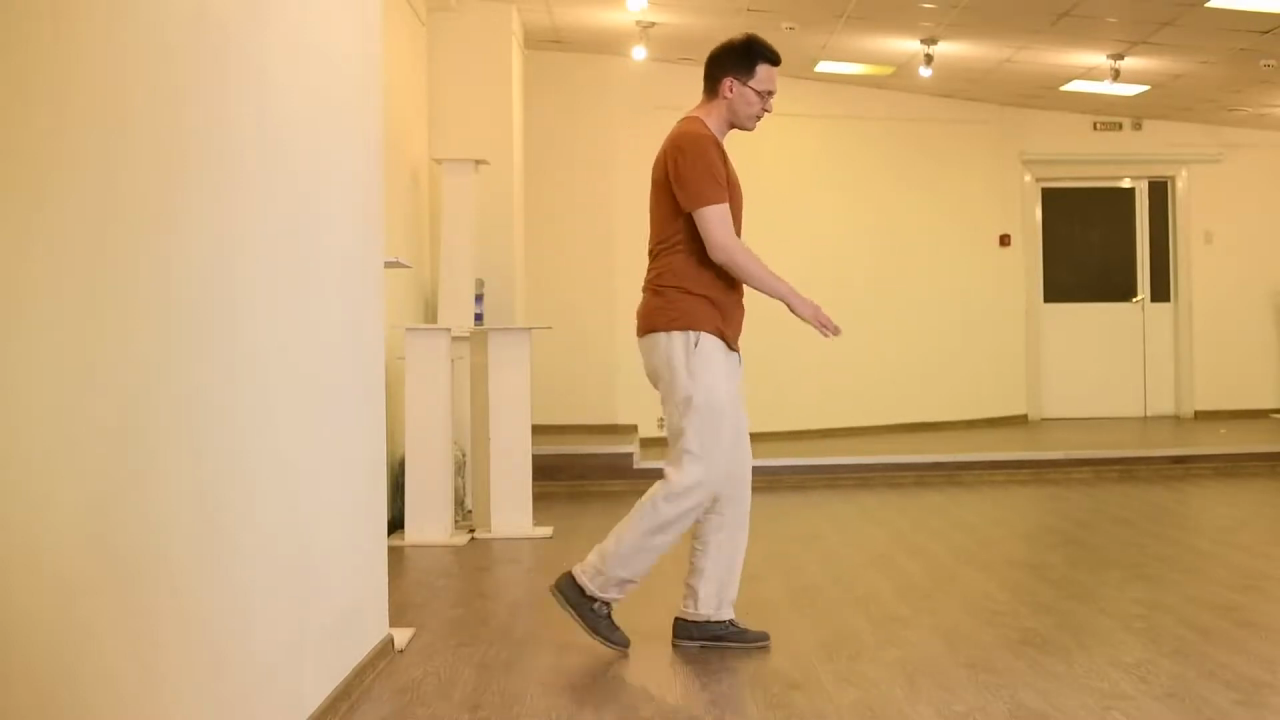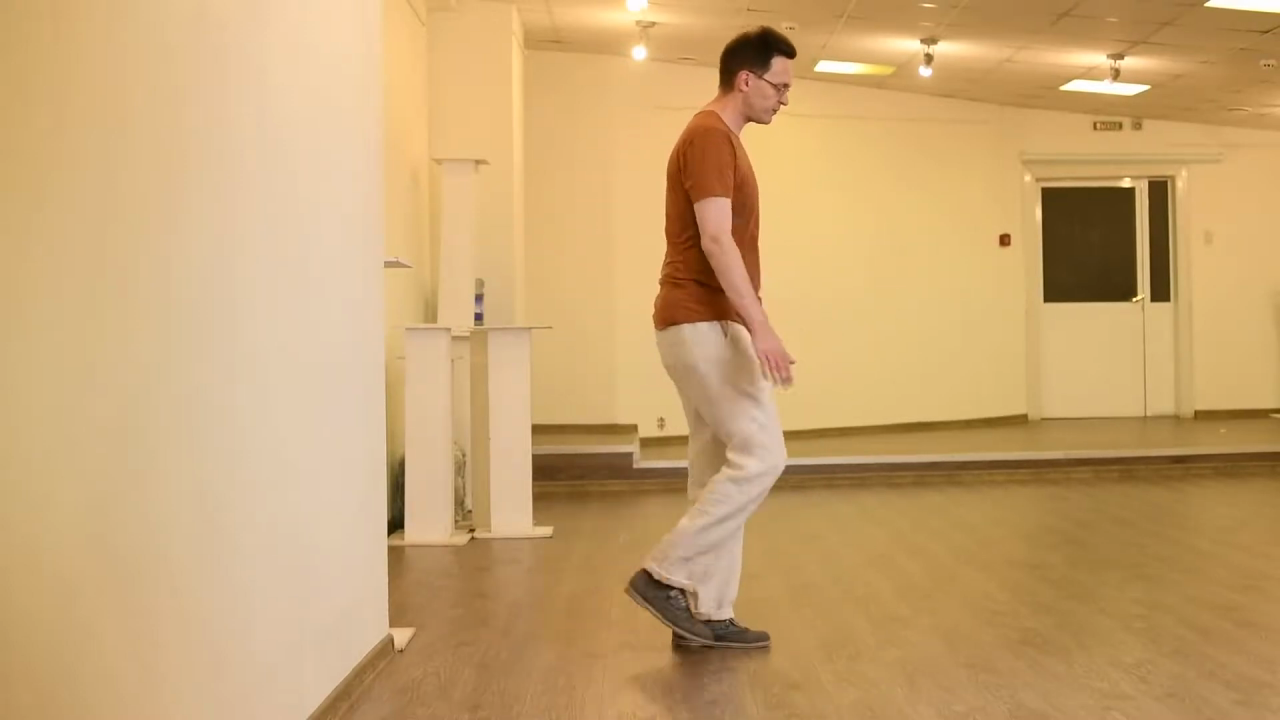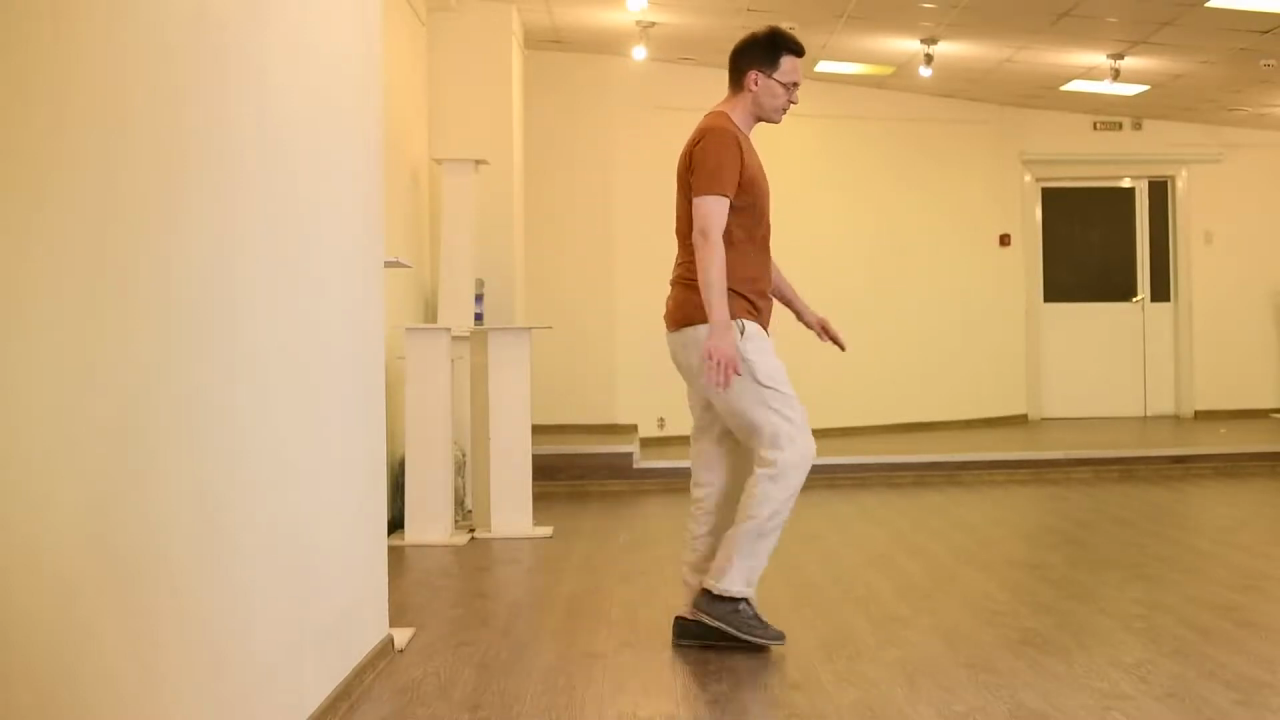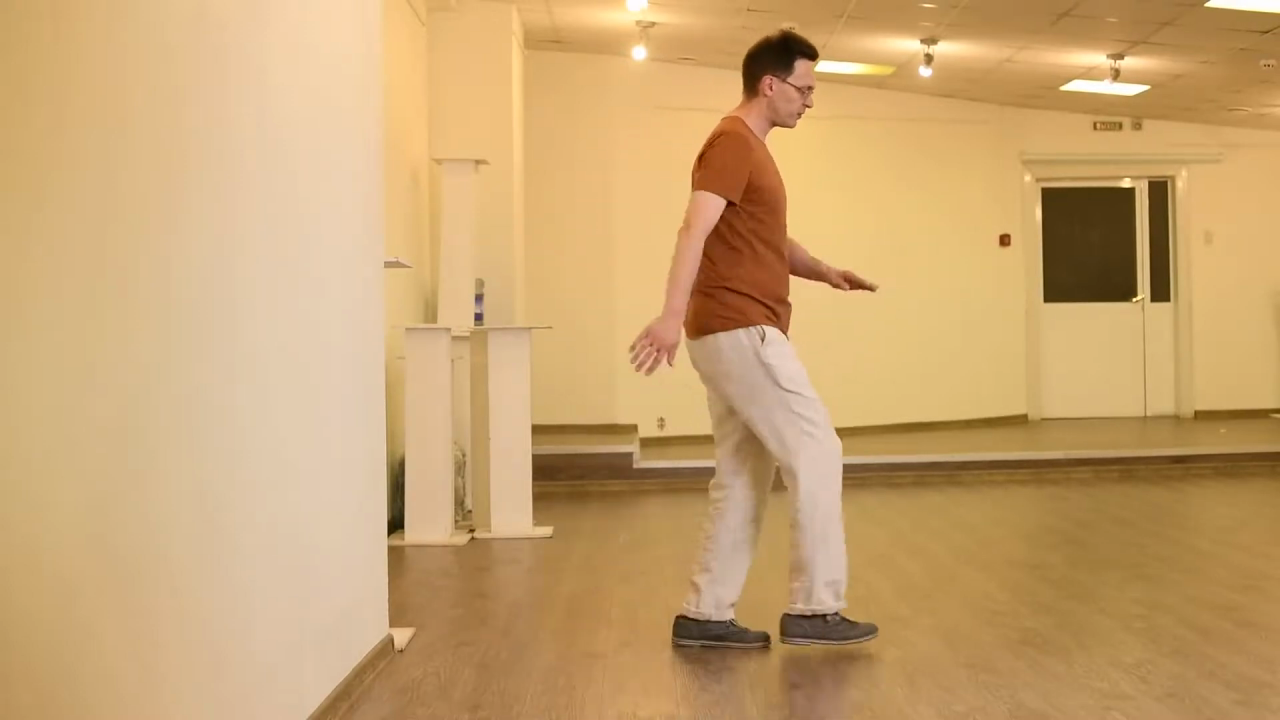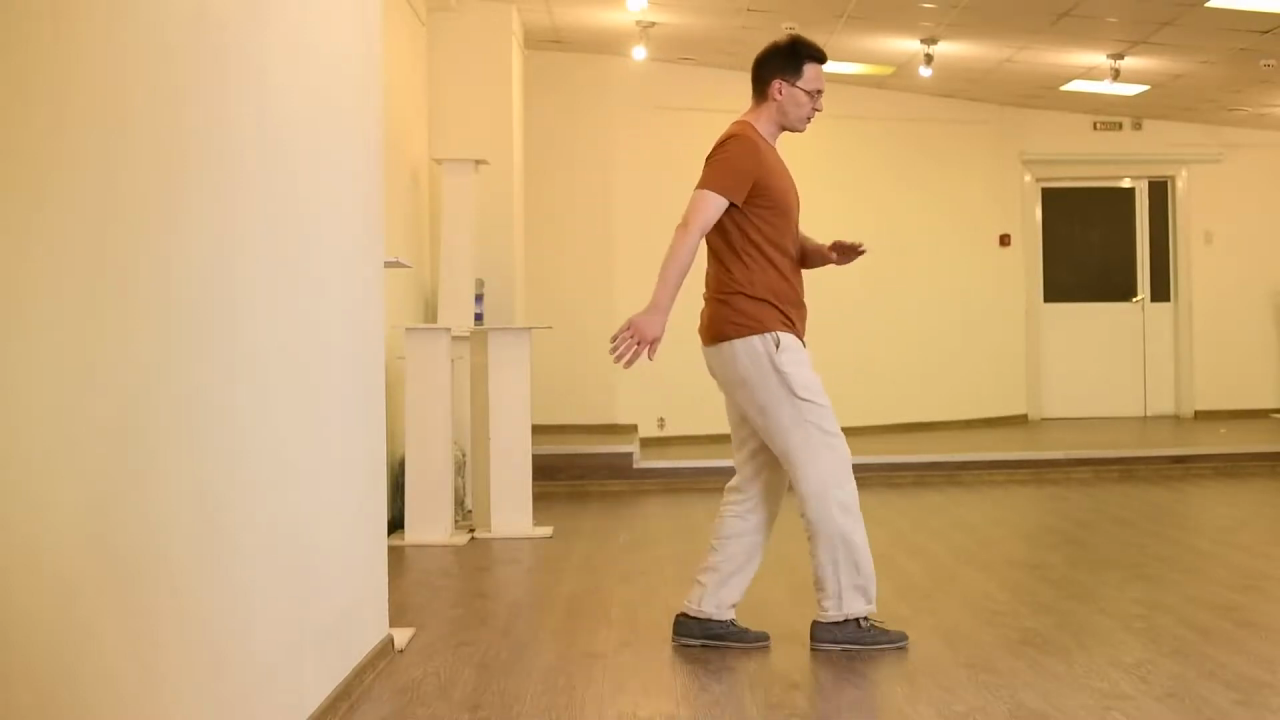
dt=0.1s
person 1, frame 1
left shoulder: (701, 145)
right shoulder: (695, 143)
right elbow: (722, 248)
right wrist: (793, 298)
left hip: (703, 337)
right hip: (689, 336)
left knee: (730, 477)
right knee: (699, 476)
left ankle: (705, 614)
right ankle: (593, 583)
person 1, frame 2
left shoulder: (719, 142)
right shoulder: (712, 139)
right elbow: (717, 240)
left wrist: (754, 325)
right wrist: (762, 327)
left hip: (714, 330)
right hip: (705, 330)
left knee: (721, 466)
right knee: (760, 456)
left ankle: (707, 613)
right ankle: (662, 572)
person 1, frame 3
left shoulder: (732, 139)
right shoulder: (718, 138)
right elbow: (707, 236)
left wrist: (803, 309)
right wrist: (717, 327)
left hip: (719, 327)
right hip: (720, 327)
left knee: (723, 472)
right knee: (790, 448)
left ankle: (705, 608)
right ankle: (726, 588)
person 1, frame 4
left shoulder: (751, 149)
right shoulder: (732, 142)
left elbow: (769, 247)
right elbow: (696, 230)
left wrist: (827, 273)
right wrist: (671, 314)
left hip: (736, 334)
right hip: (740, 333)
left knee: (743, 475)
right knee: (815, 453)
left ankle: (705, 613)
right ankle: (813, 606)
person 1, frame 5
left shoulder: (762, 153)
right shoulder: (741, 146)
left elbow: (786, 248)
right elbow: (692, 227)
left wrist: (829, 253)
right wrist: (657, 309)
left hip: (748, 339)
right hip: (757, 338)
left knee: (758, 480)
right knee: (826, 465)
left ankle: (706, 612)
right ankle: (843, 614)
